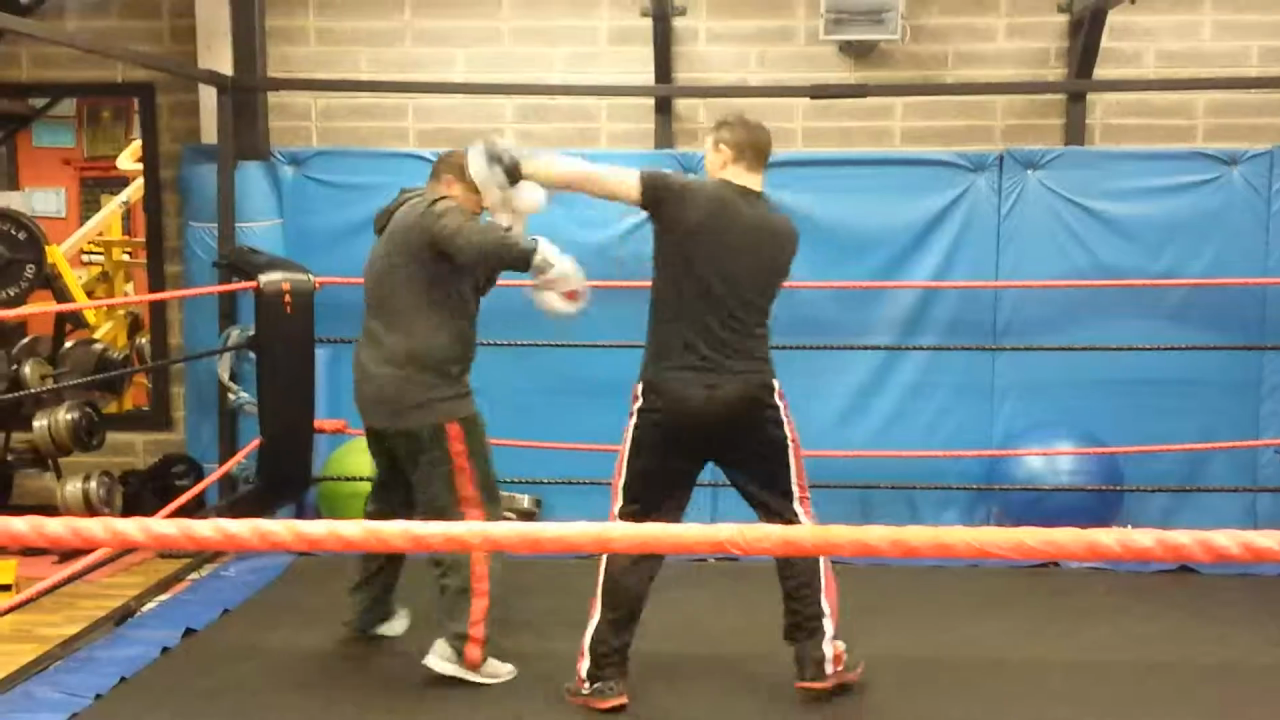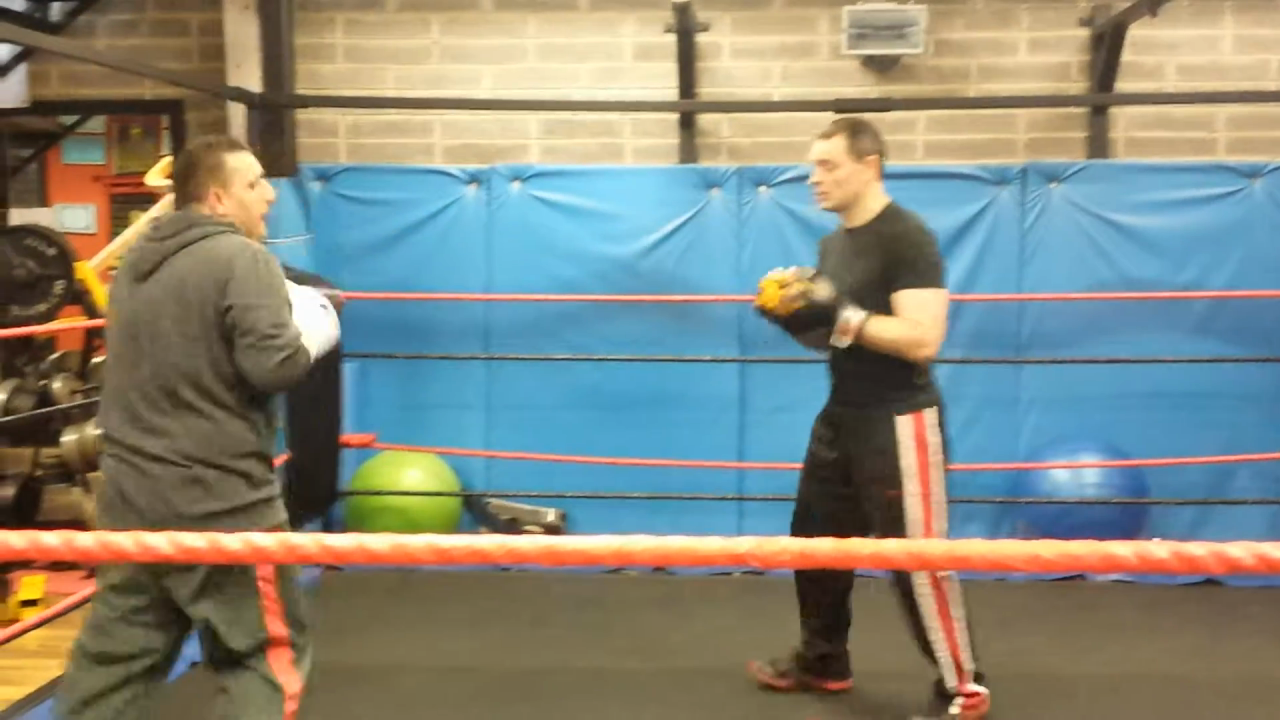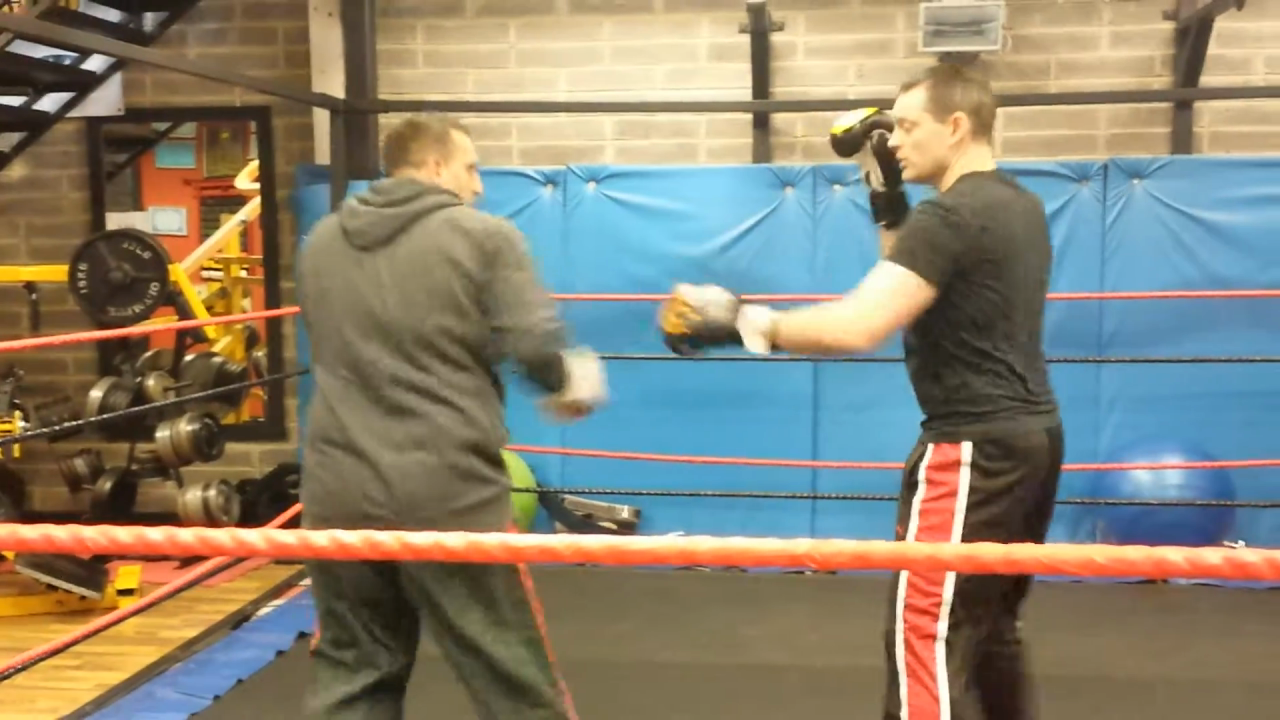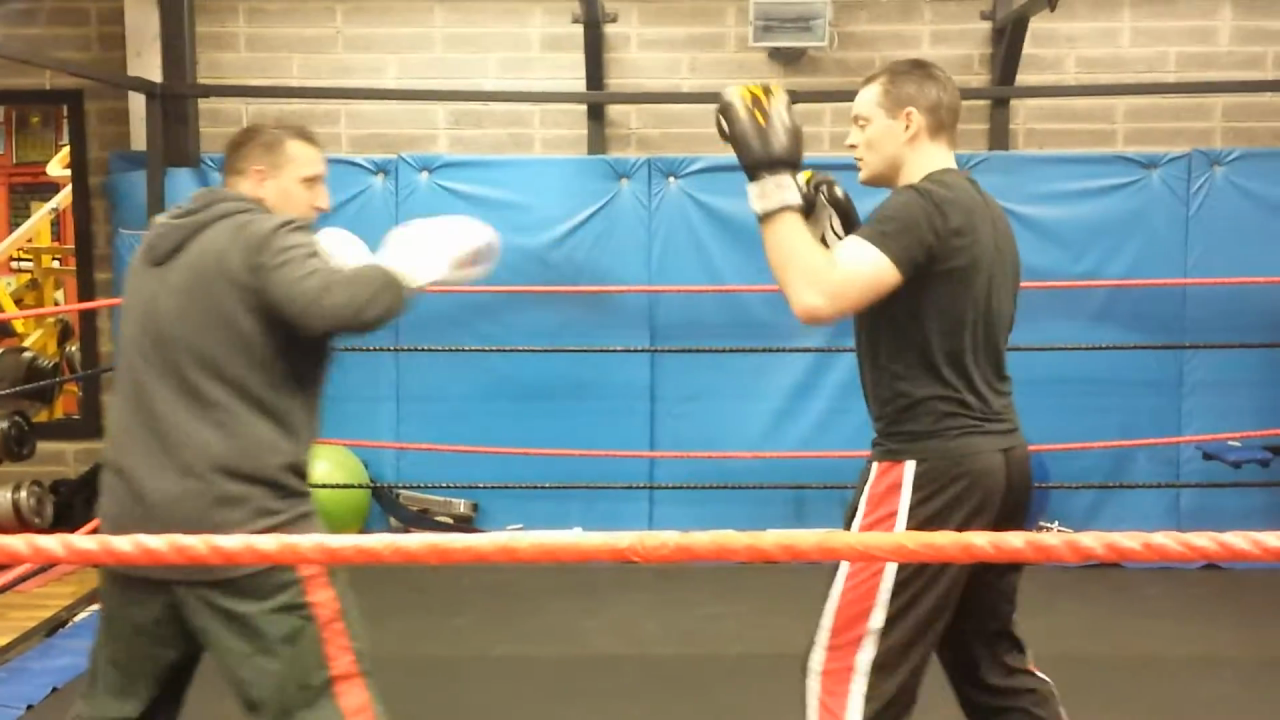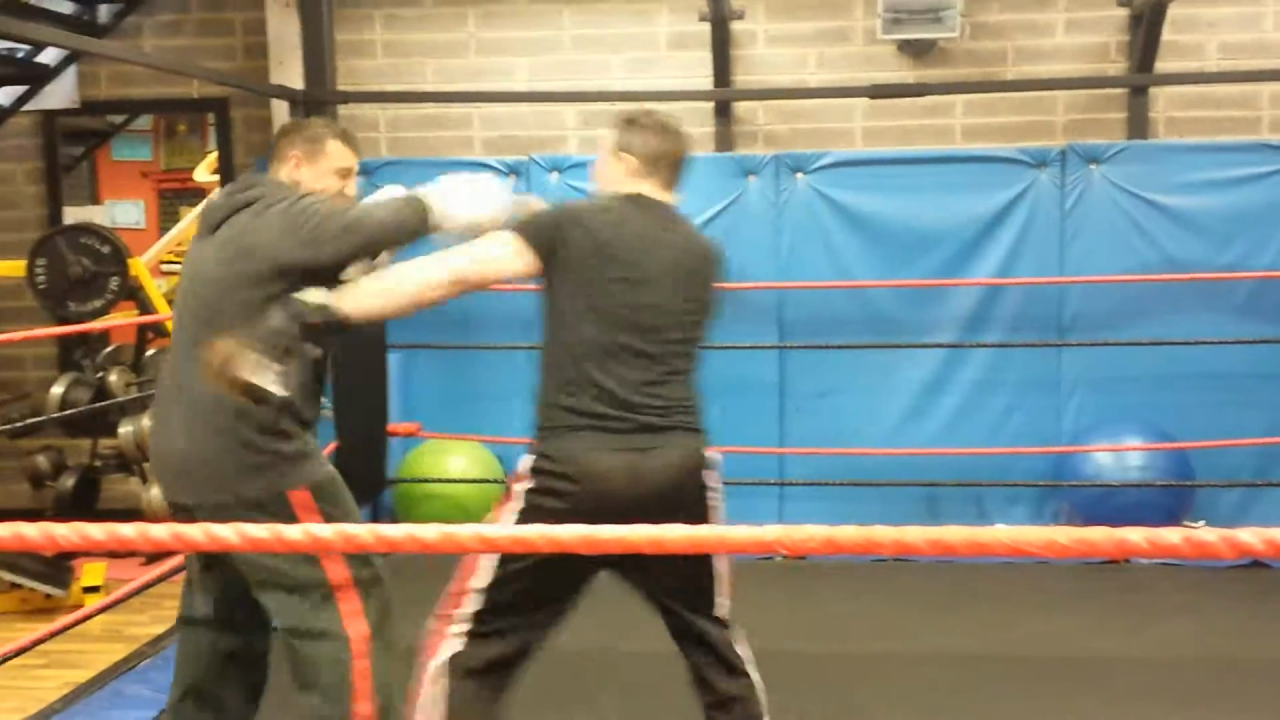
dt=1s
person 1, frame 1
left shoulder: (681, 196)
right shoulder: (782, 233)
left elbow: (582, 174)
left wrist: (514, 163)
left hip: (669, 396)
right hip: (748, 396)
right knee: (793, 521)
left ankle: (601, 675)
right ankle: (822, 659)
person 1, frame 2
left shoulder: (908, 238)
right shoulder: (833, 242)
left elbow: (920, 341)
left wrist: (836, 315)
right wrist: (796, 317)
left hip: (898, 422)
right hip: (842, 418)
left knee: (917, 564)
right knee: (812, 536)
right ankle: (822, 660)
person 1, frame 3
left shoulder: (950, 214)
right shoulder: (1020, 206)
left elbow: (859, 326)
right elbow: (907, 284)
left wrist: (742, 321)
right wrist: (885, 197)
left hip: (973, 448)
right hip: (1028, 436)
left knee: (927, 635)
right knee: (988, 618)
person 1, frame 4
left shoulder: (921, 204)
right shoulder: (977, 208)
left elbow: (814, 297)
left wrist: (770, 179)
right wrist: (846, 235)
left hip: (933, 467)
right hip: (994, 460)
right knee: (993, 663)
person 1, frame 5
left shoulder: (579, 225)
right shoulder: (702, 257)
left elbow: (449, 274)
left wrist: (321, 308)
left hip: (574, 471)
right hip: (675, 466)
left knee: (468, 648)
right knee: (714, 642)
person 2, frame 1
left shoulder: (400, 224)
right shoulder: (433, 215)
left elbow: (476, 271)
right elbow: (493, 247)
left wrist: (519, 252)
right wrist: (549, 257)
left hip: (379, 394)
right hip: (427, 396)
left knee: (392, 501)
right knee: (467, 513)
left ankle: (372, 609)
right ankle: (462, 648)
person 2, frame 2
left shoulder: (135, 271)
right shoulder: (242, 261)
right elbow: (270, 366)
right wrist: (309, 334)
left hip: (134, 502)
right hip: (222, 505)
left knee: (109, 667)
right knee: (270, 660)
person 2, frame 3
left shoulder: (320, 243)
right shoulder: (484, 238)
right elbow: (537, 347)
right wrist: (578, 380)
left hip: (342, 495)
right hip: (450, 495)
person 2, frame 4
left shoulder: (161, 246)
right shoulder: (272, 240)
right elbow: (342, 305)
right wrist: (411, 259)
left hip: (135, 517)
right hip: (242, 522)
person 2, frame 5
left shoulder: (229, 221)
right shoulder: (292, 216)
right elbow: (365, 231)
left wrist: (386, 215)
right wrist: (432, 205)
left hip: (188, 455)
right hip: (255, 456)
left knee: (221, 612)
right knee: (342, 602)
